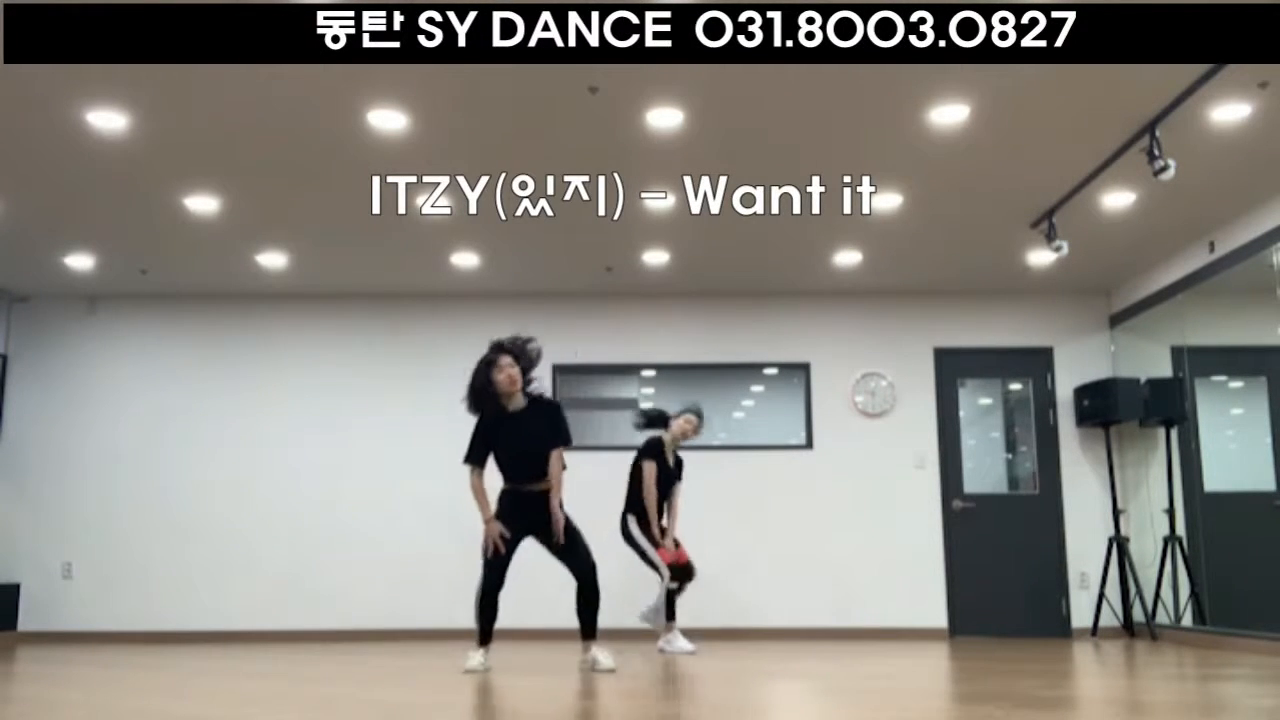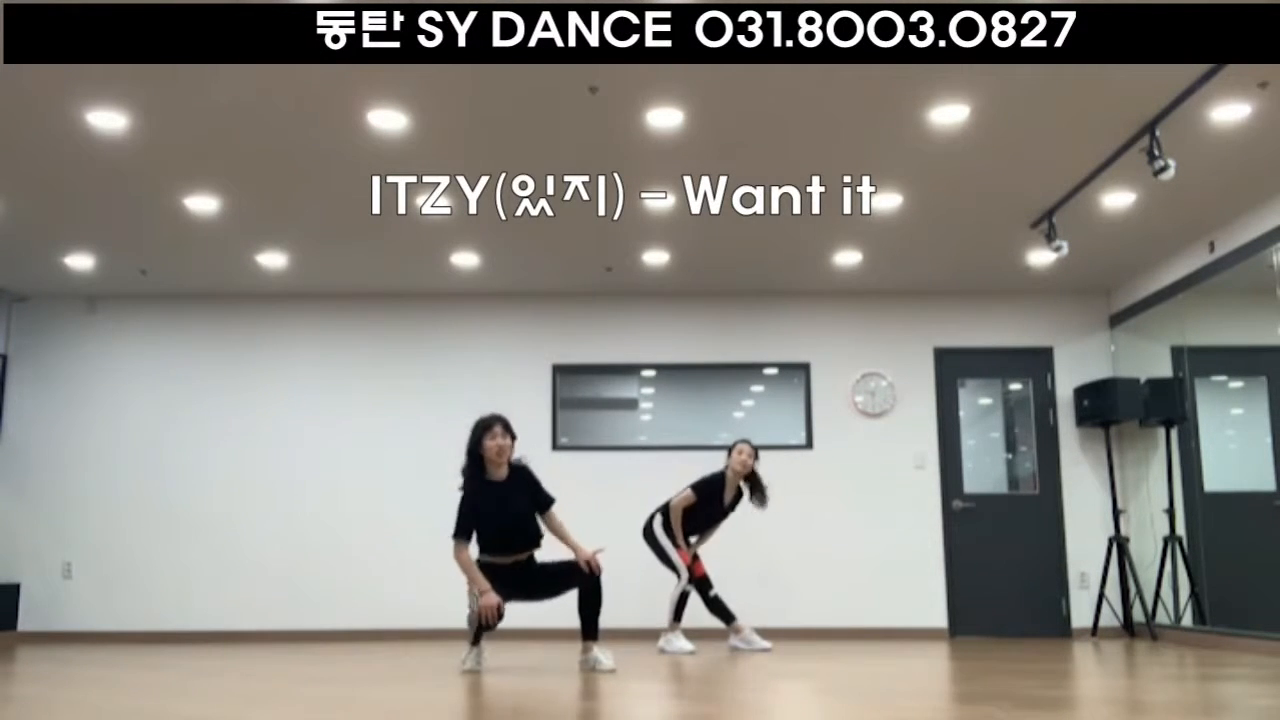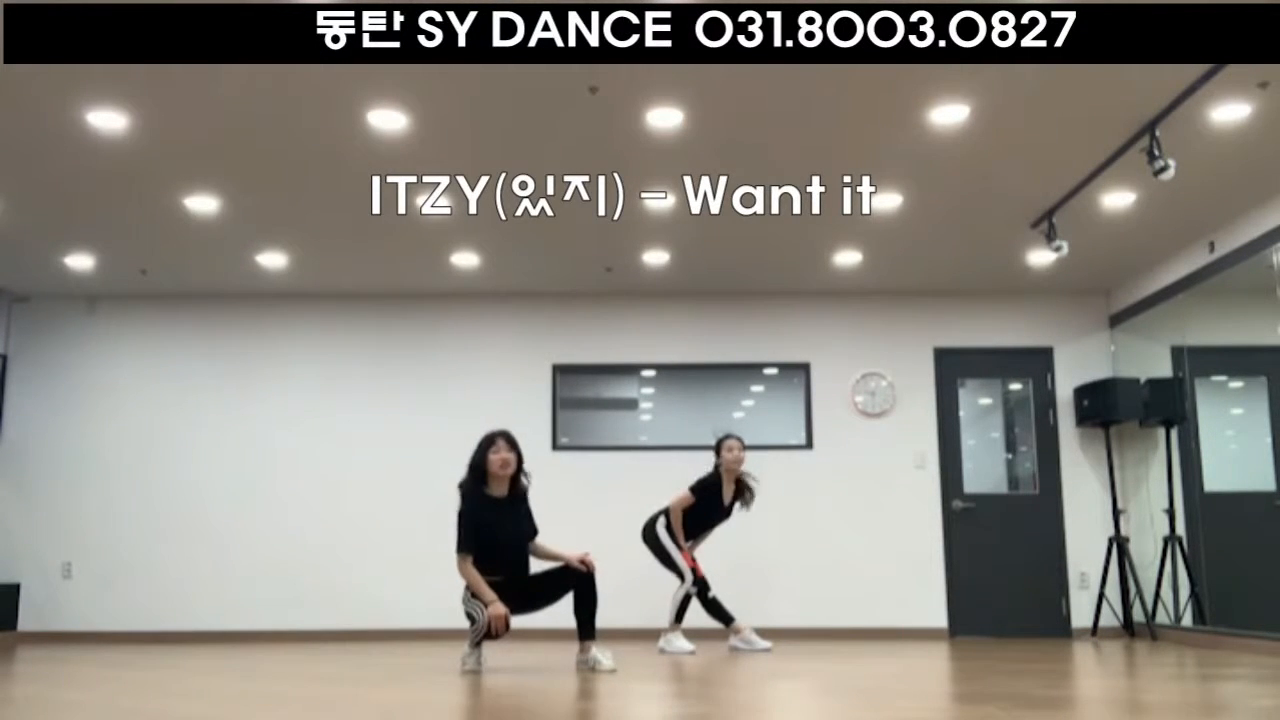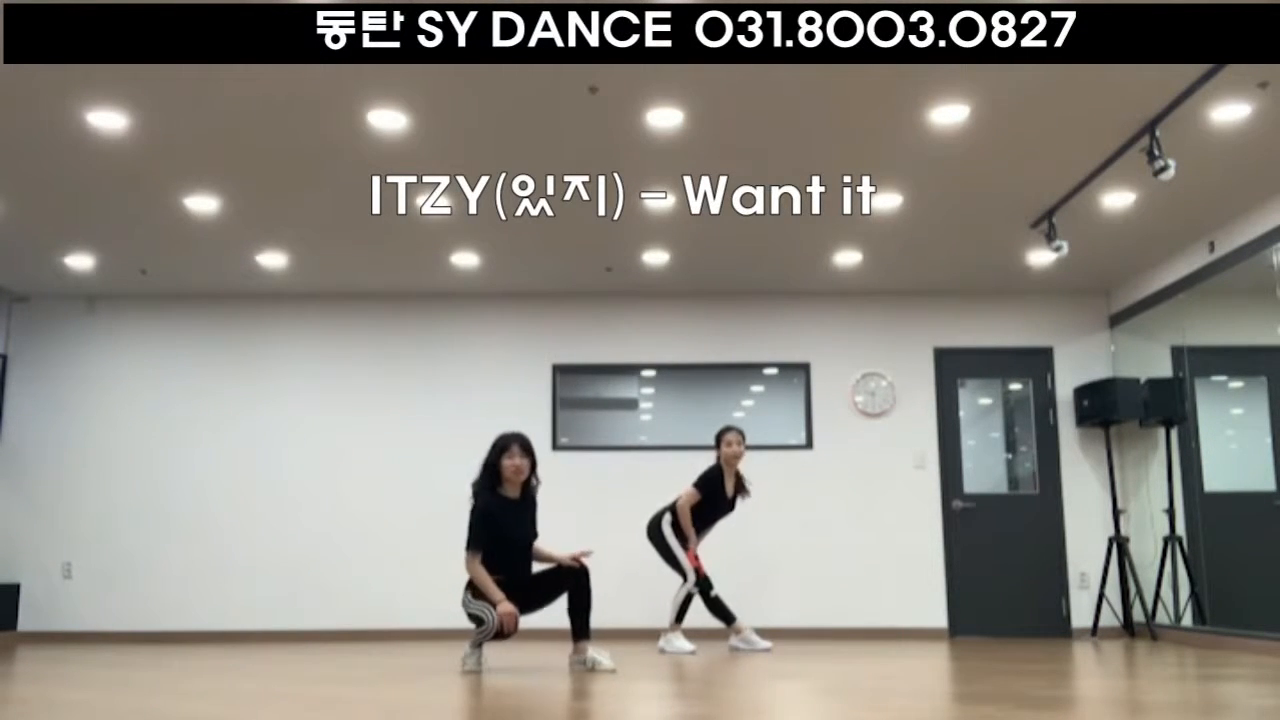
dt=0.5s
person 1, frame 1
left shoulder: (547, 410)
right shoulder: (490, 421)
left elbow: (555, 460)
right elbow: (475, 474)
left wrist: (556, 507)
right wrist: (488, 520)
left hip: (547, 504)
right hip: (512, 507)
left knee: (586, 570)
right knee: (492, 575)
left ankle: (590, 648)
right ankle: (482, 649)
person 1, frame 2
left shoulder: (523, 476)
right shoulder: (474, 492)
left elbow: (548, 516)
right elbow: (460, 550)
left wrist: (578, 549)
right wrist: (484, 590)
left hip: (528, 571)
right hip: (493, 573)
left knee: (588, 572)
right knee: (488, 608)
left ankle: (589, 651)
right ankle: (475, 648)
person 1, frame 3
left shoulder: (519, 498)
right shoulder: (472, 505)
right elbow: (464, 564)
left wrist: (566, 557)
right wrist: (492, 601)
left hip: (521, 587)
right hip: (486, 590)
left knee: (582, 571)
right knee: (494, 621)
left ankle: (587, 652)
right ankle: (473, 649)
person 1, frame 4
left shoulder: (528, 499)
right shoulder: (486, 505)
right elbow: (472, 563)
left wrist: (558, 558)
right wrist: (500, 601)
left hip: (521, 588)
right hip: (484, 593)
left knee: (576, 571)
right knee: (502, 622)
left ankle: (582, 652)
right ankle: (474, 648)
person 2, frame 1
left shoulder: (677, 461)
right shoulder: (653, 445)
left elbow: (673, 501)
right elbow: (648, 487)
left wrist: (669, 534)
right wrist: (655, 529)
left hip: (656, 525)
right hip: (635, 522)
left knee: (687, 571)
right knee: (670, 573)
left ankle: (655, 613)
right ankle: (669, 636)
person 2, frame 2
left shoulder: (738, 494)
right shoulder: (714, 482)
left elbow: (712, 525)
right elbow: (675, 504)
left wrist: (692, 549)
right wrist: (681, 542)
left hip: (677, 534)
right hip: (660, 527)
left knee: (705, 586)
right knee: (687, 574)
left ankle: (740, 633)
right ankle: (670, 636)
person 2, frame 3
left shoulder: (738, 490)
right shoulder: (710, 482)
left elbow: (709, 524)
right elbow: (675, 506)
left wrist: (689, 549)
right wrist: (682, 542)
left hip: (676, 537)
right hip: (660, 529)
left knee: (702, 588)
right knee: (690, 577)
left ankle: (740, 634)
right ankle: (670, 636)
person 2, frame 4
left shoulder: (737, 482)
right shoulder: (712, 476)
right elbow: (682, 505)
left wrist: (694, 543)
right wrist: (692, 540)
left hip: (682, 533)
right hip: (665, 527)
left knee: (704, 585)
right knee: (692, 576)
left ankle: (740, 634)
right ankle: (670, 636)
